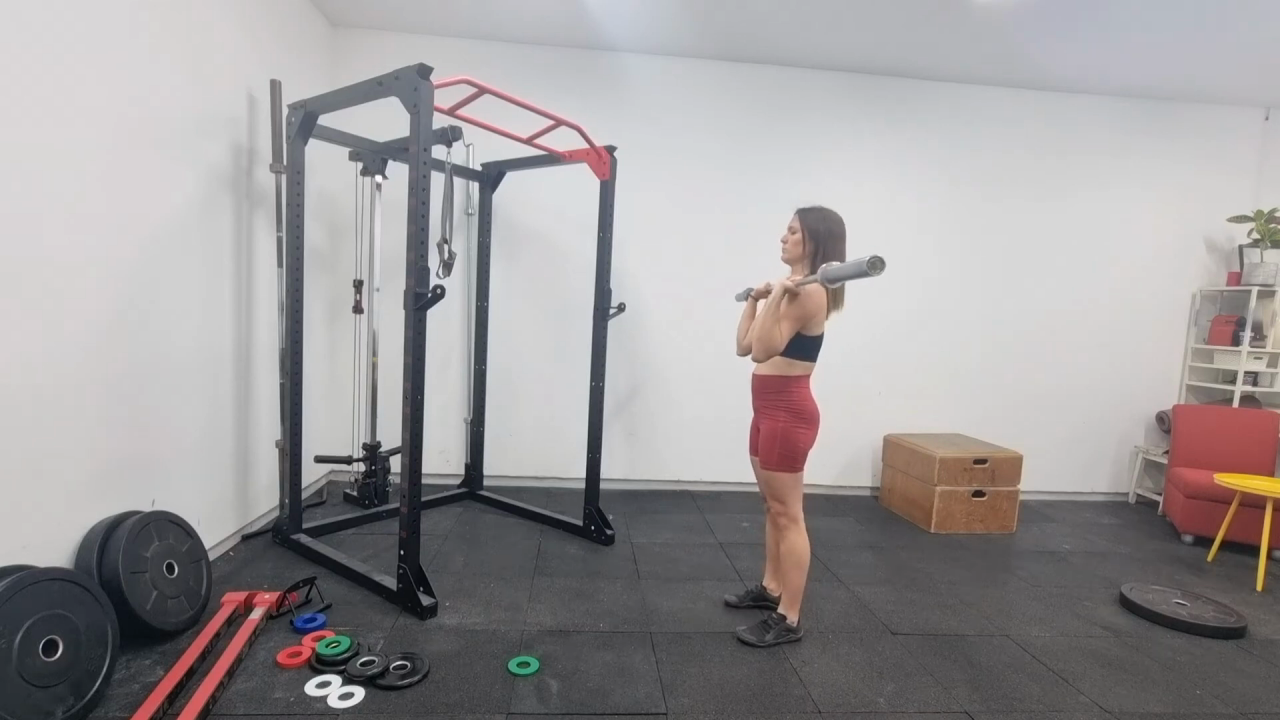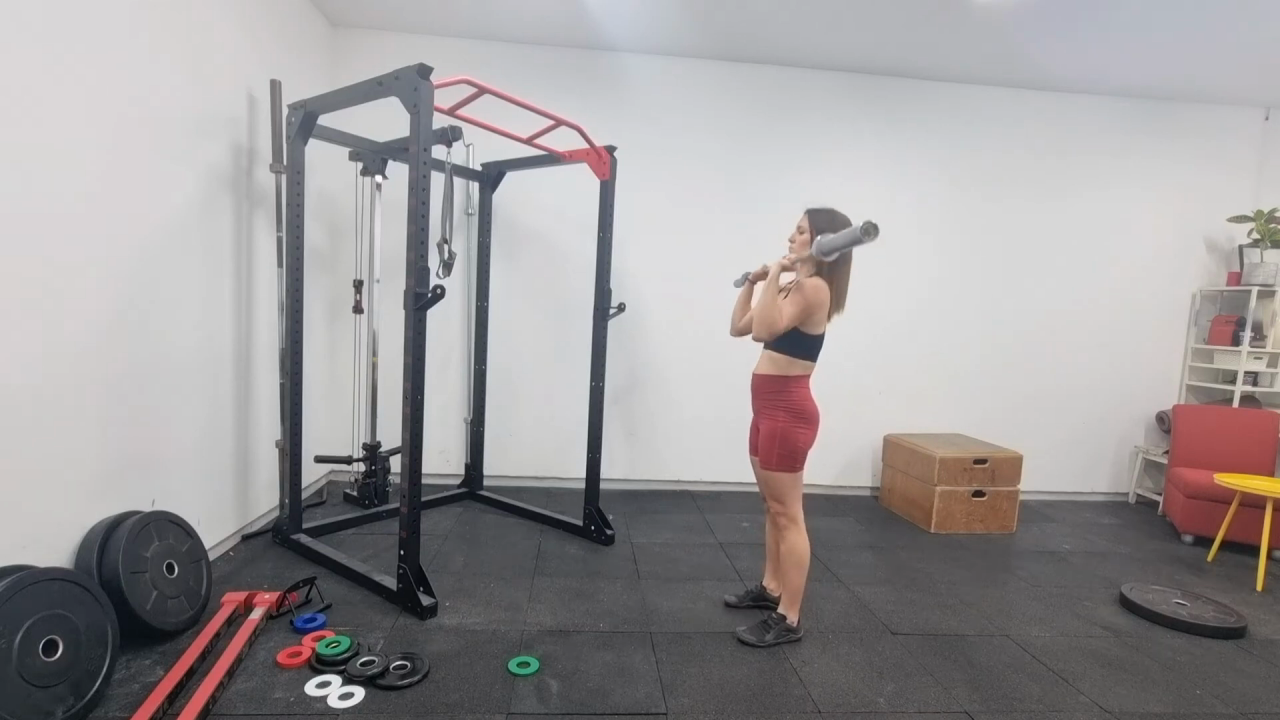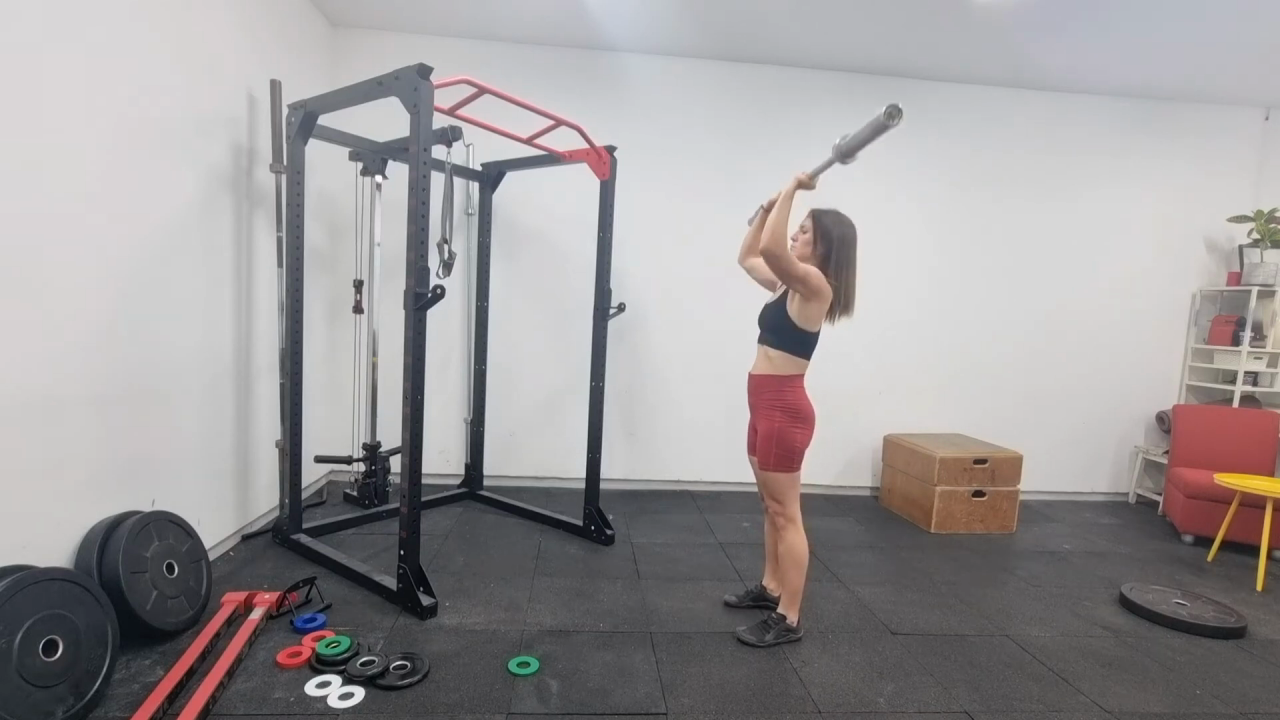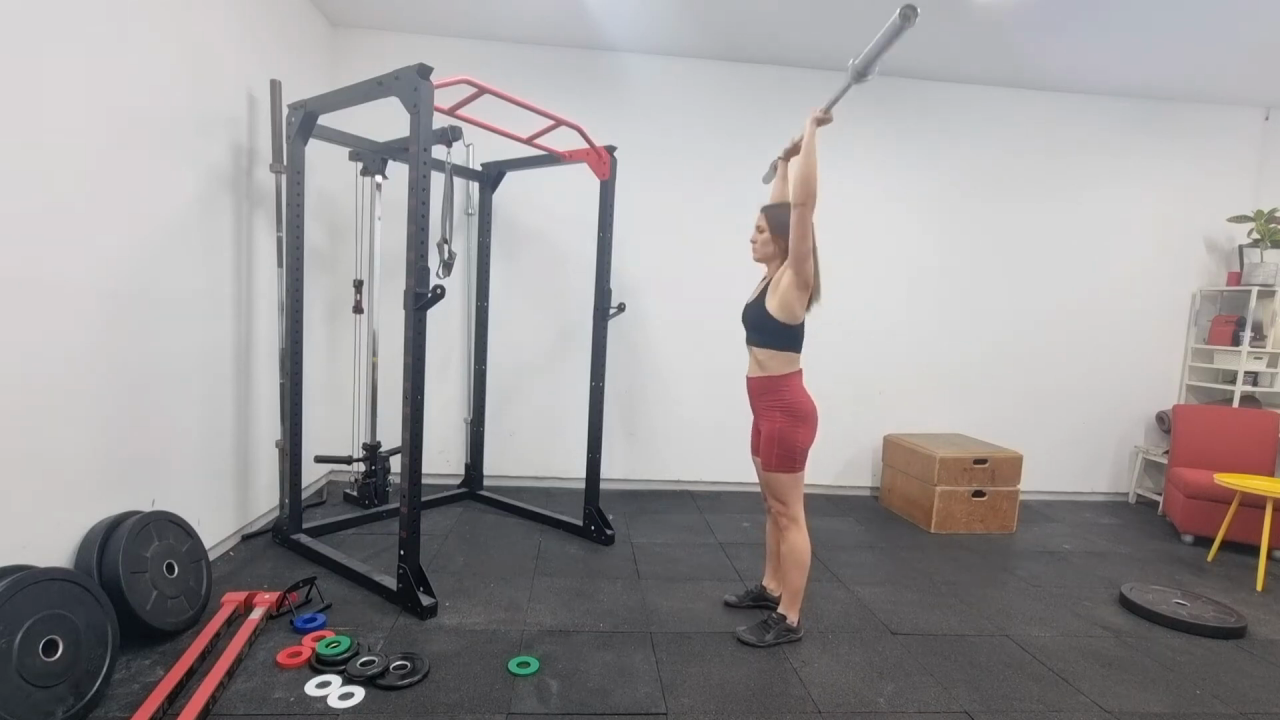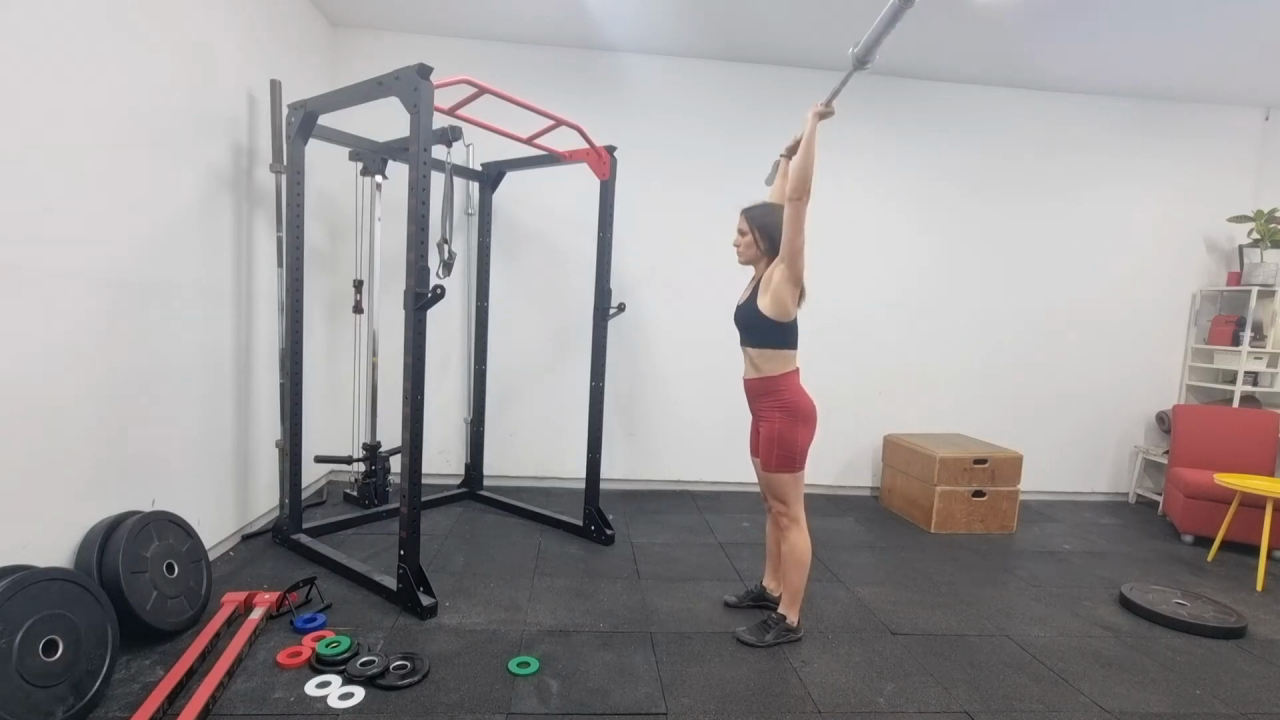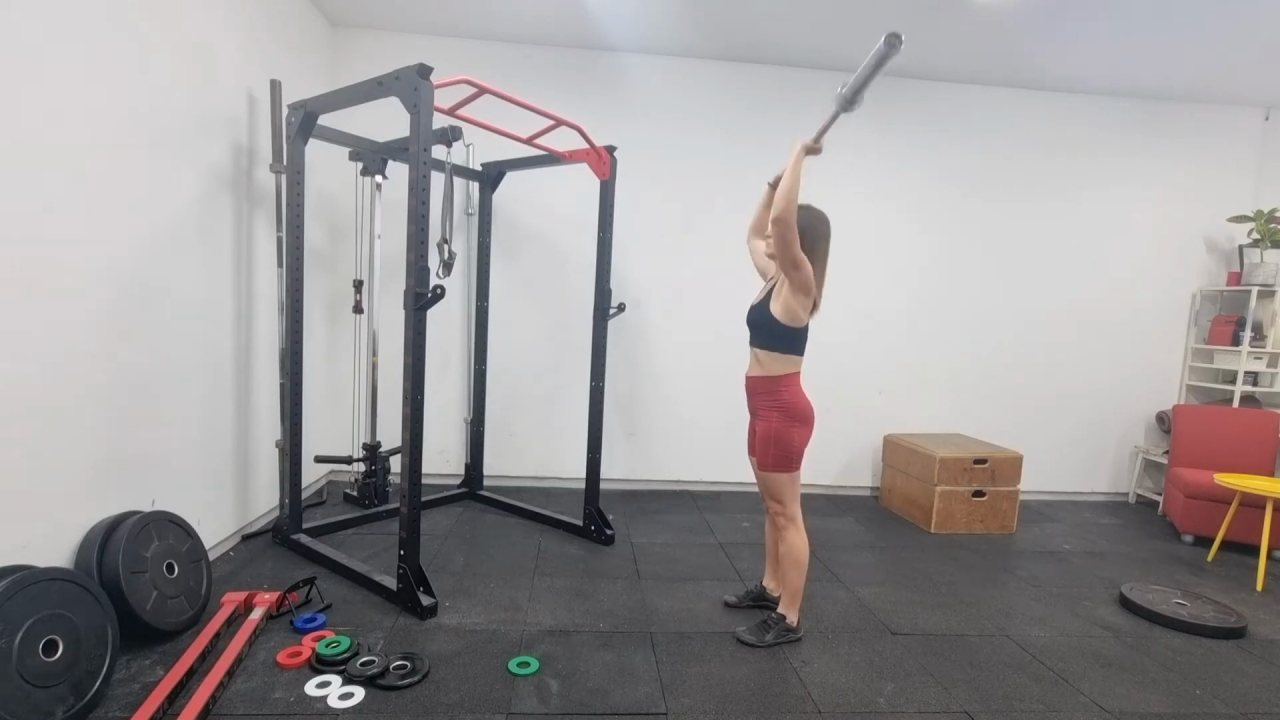
dt=0.5s
person 1, frame 1
left shoulder: (809, 293)
right shoulder: (791, 290)
left elbow: (763, 350)
right elbow: (745, 345)
left wrist: (776, 295)
right wrist: (755, 299)
left hip: (788, 410)
right hip: (769, 408)
left knee: (788, 515)
right knee: (773, 508)
left ankle: (788, 619)
right ankle: (771, 588)
person 1, frame 2
left shoulder: (814, 288)
right shoulder: (792, 290)
left elbow: (763, 329)
right elbow: (739, 327)
left wrist: (774, 277)
right wrist: (757, 283)
left hip: (788, 410)
right hip: (769, 407)
left knee: (788, 515)
right knee: (773, 508)
left ankle: (789, 619)
right ankle: (771, 588)
person 1, frame 3
left shoulder: (815, 285)
right shoulder: (790, 285)
left elbow: (770, 248)
right elbow: (748, 256)
left wrist: (789, 192)
right wrist: (767, 211)
left hip: (784, 410)
right hip: (766, 408)
left knee: (786, 515)
right knee: (773, 509)
left ankle: (788, 619)
right ankle: (770, 587)
person 1, frame 4
left shoulder: (794, 279)
right shoulder: (773, 276)
left elbow: (803, 205)
right elbow: (779, 210)
left wrist: (811, 133)
right wrist: (784, 162)
left hip: (787, 410)
right hip: (768, 409)
left knee: (789, 514)
right knee: (774, 508)
left ankle: (788, 620)
right ankle: (771, 588)
person 1, frame 5
left shoulder: (782, 277)
right shoulder: (762, 276)
left elbow: (796, 202)
right elbow: (779, 205)
left wrist: (812, 128)
right wrist: (785, 160)
left hip: (785, 410)
right hip: (767, 409)
left knee: (790, 514)
right knee: (774, 508)
left ankle: (788, 619)
right ankle: (770, 587)
person 1, frame 6
left shoulder: (800, 281)
right shoulder: (778, 279)
left elbow: (779, 222)
right elbow: (759, 232)
left wrist: (798, 159)
right wrist: (777, 182)
left hip: (783, 409)
right hip: (766, 407)
left knee: (786, 514)
right knee: (772, 507)
left ankle: (788, 619)
right ankle: (771, 587)
